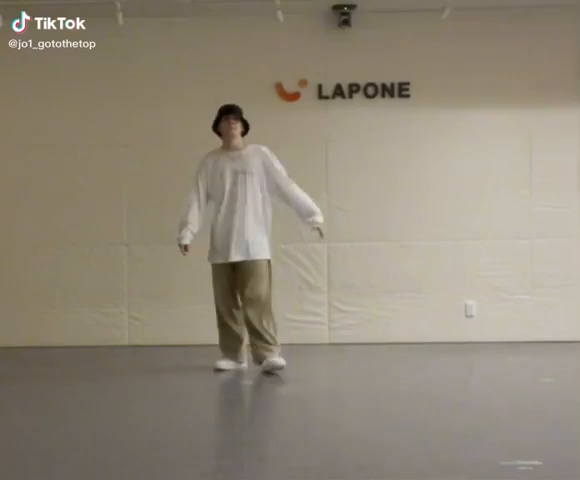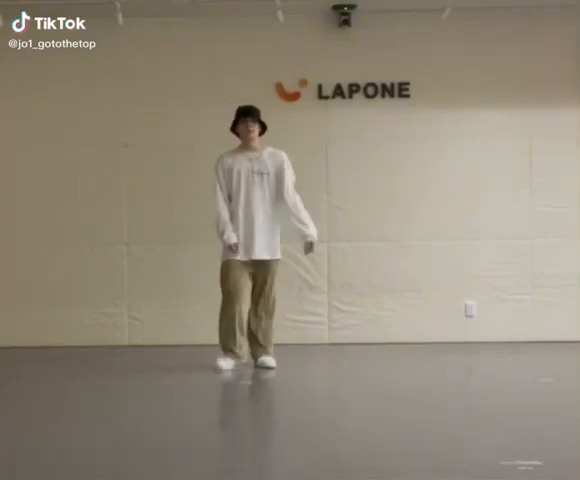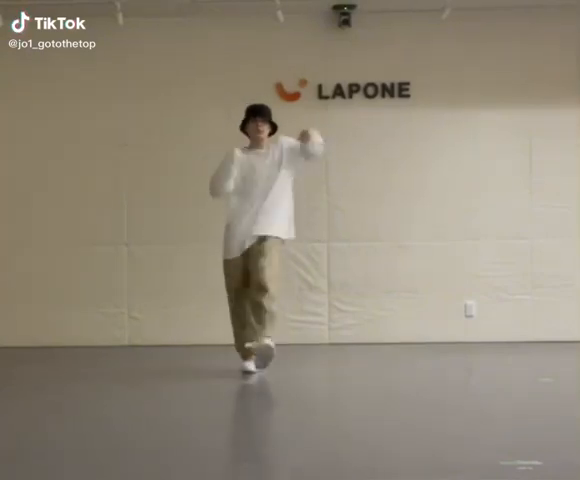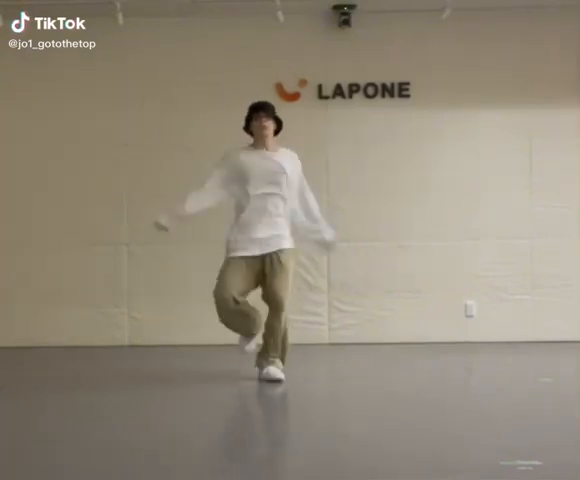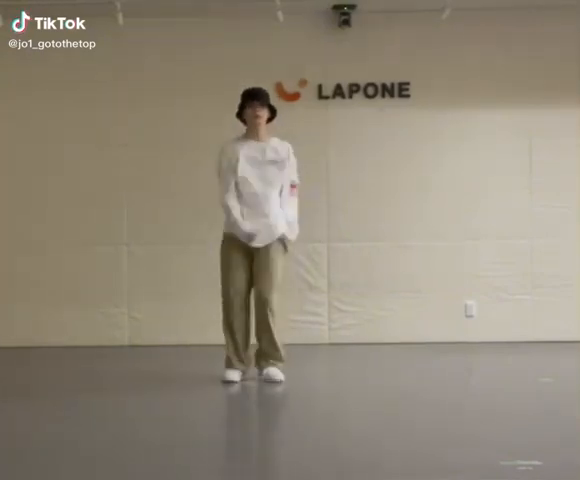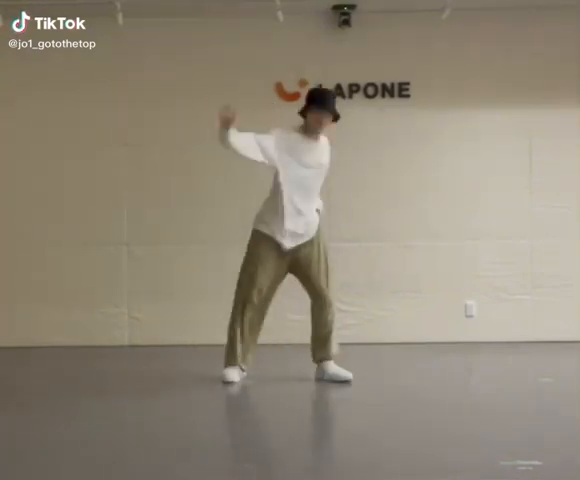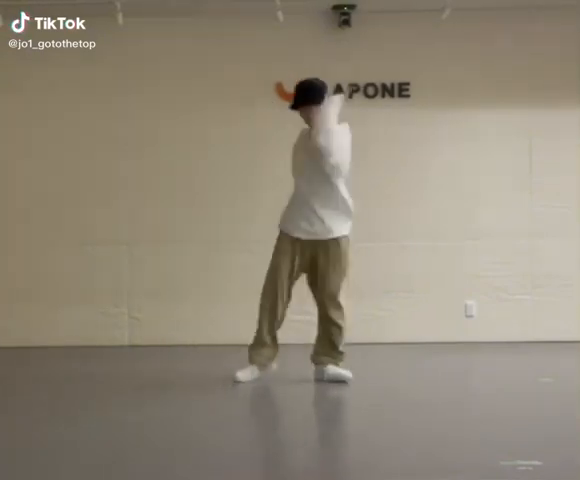
dt=0.7s
person 1, frame 1
left shoulder: (260, 155)
right shoulder: (209, 161)
left elbow: (287, 187)
right elbow: (197, 199)
left wrist: (313, 215)
right wrist: (186, 233)
left hip: (254, 241)
right hip: (222, 243)
left knee: (257, 299)
right knee: (225, 302)
left ankle: (269, 353)
right ankle: (233, 354)
person 1, frame 2
left shoulder: (278, 157)
right shoulder: (226, 161)
left elbow: (290, 197)
right elbow: (221, 202)
left wrist: (309, 230)
right wrist: (227, 234)
left hip: (267, 242)
right hip: (238, 243)
left knee: (265, 301)
right knee: (234, 297)
left ankle: (263, 351)
right ankle: (231, 352)
person 1, frame 3
left shoulder: (283, 148)
right shoulder: (234, 158)
left elbow: (313, 151)
right elbow: (217, 190)
left wrist: (311, 138)
right wrist: (232, 159)
left hip: (269, 231)
right hip: (237, 237)
left knee: (264, 282)
right knee: (240, 298)
left ankle: (264, 338)
right ankle: (249, 354)
person 1, frame 4
left shoulder: (290, 159)
right shoulder: (237, 160)
left elbow: (304, 198)
right elbow: (209, 191)
left wrist: (321, 230)
right wrist: (174, 215)
left hip: (280, 242)
right hip: (244, 244)
left knee: (279, 302)
right knee: (226, 299)
left ankle: (270, 362)
right ankle: (251, 329)
person 1, frame 5
left shoulder: (283, 149)
right shoulder: (230, 150)
left elbow: (290, 194)
right elbow: (226, 194)
left wrist: (288, 232)
right wrist: (240, 224)
left hip: (271, 235)
right hip: (236, 235)
left knee: (266, 298)
right knee: (234, 301)
left ankle: (270, 362)
right ankle: (237, 363)
person 1, frame 6
left shoulder: (325, 144)
right shoulder: (283, 140)
right elbow: (249, 143)
right wrist: (228, 130)
left hip: (307, 232)
right hip: (270, 233)
left knee: (322, 296)
right knee: (250, 298)
left ankle: (325, 363)
right ankle: (236, 362)
person 1, frame 7
left shoulder: (338, 132)
right shoulder: (304, 137)
left elbow: (334, 166)
left wrist: (332, 107)
left hip: (331, 232)
right hip: (294, 229)
left knee: (330, 300)
right knee: (274, 295)
left ankle: (327, 362)
right ankle: (260, 359)
